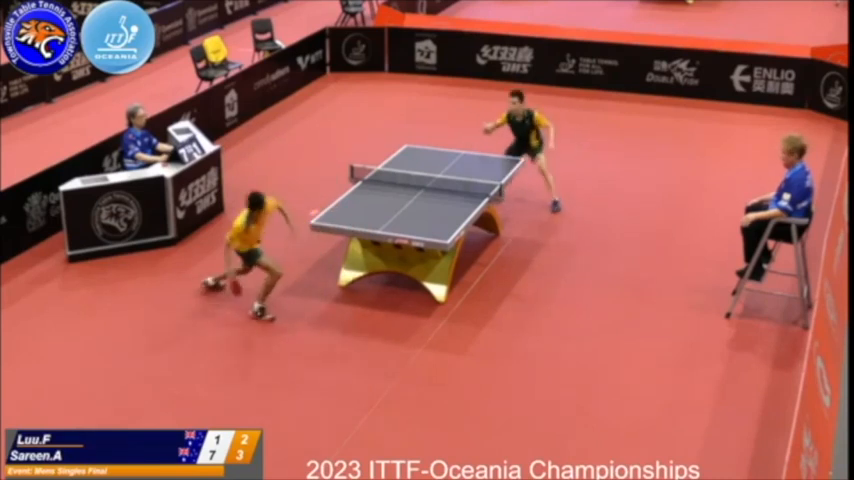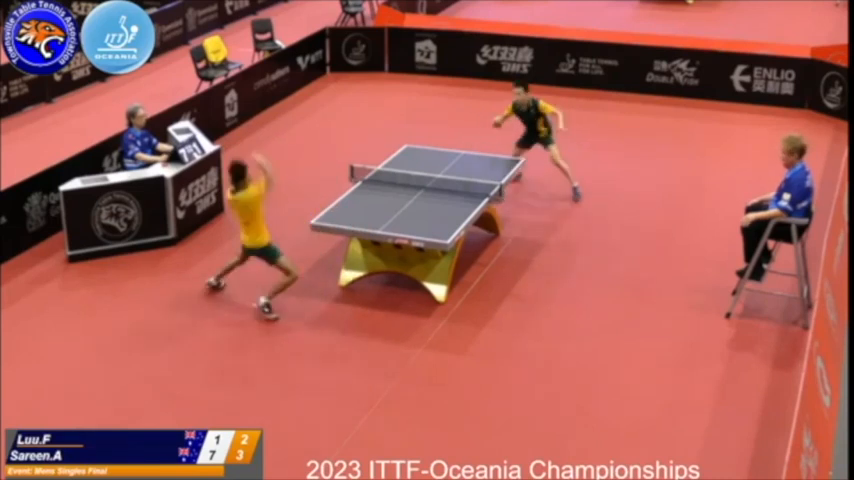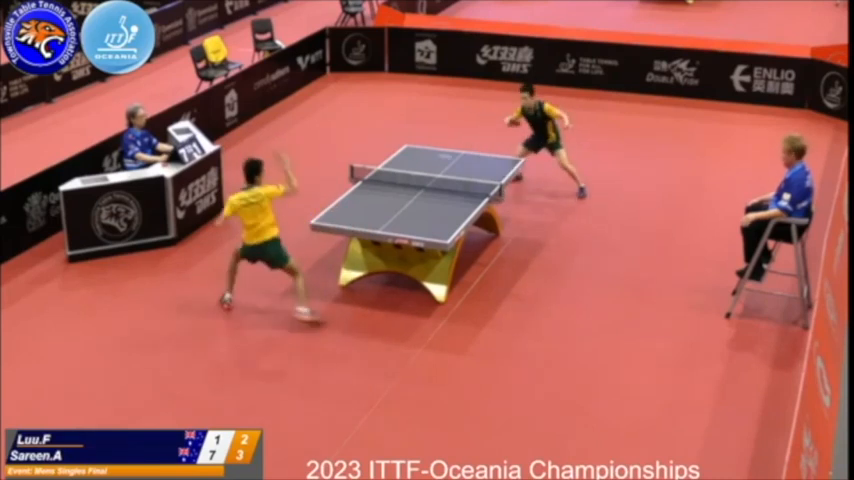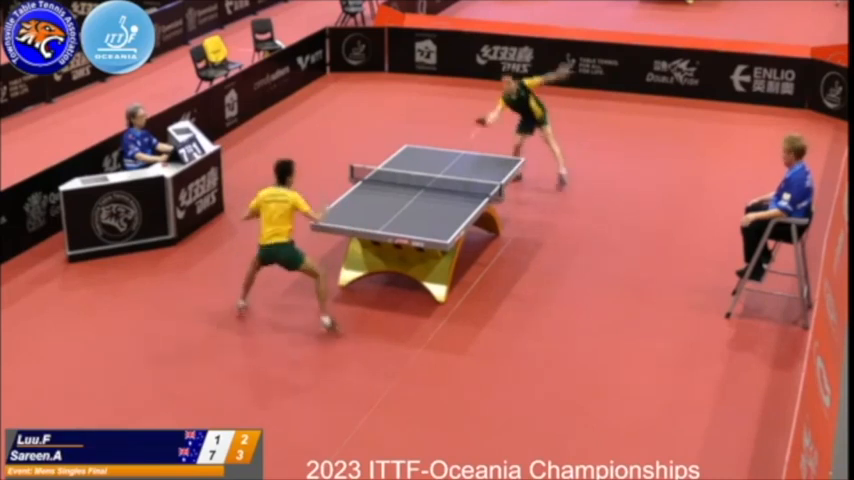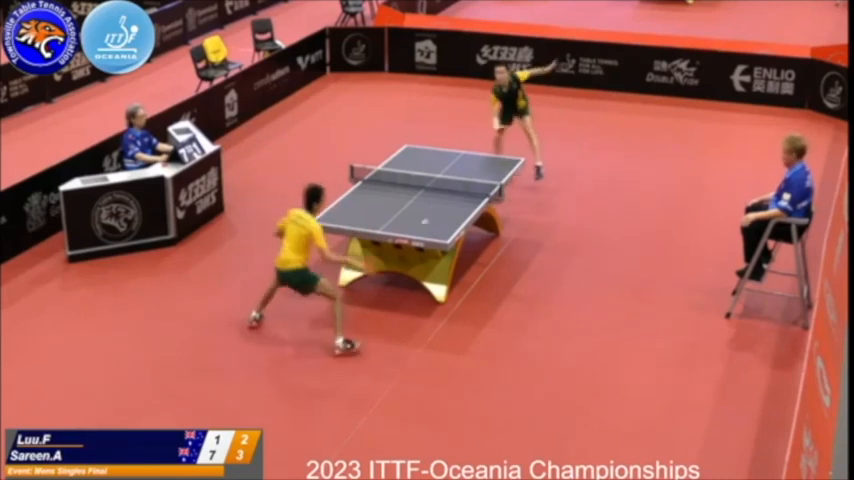
dt=0.2s
person 1, frame 1
left shoulder: (266, 204)
right shoulder: (240, 226)
left elbow: (279, 206)
right elbow: (228, 246)
left wrist: (289, 223)
right wrist: (229, 270)
left hip: (251, 244)
right hip: (244, 249)
left knee: (246, 269)
right knee: (276, 273)
left ankle: (212, 281)
right ankle: (258, 306)
person 1, frame 2
left shoulder: (230, 196)
right shoulder: (252, 194)
right elbow: (270, 182)
right wrist: (262, 165)
left hip: (247, 243)
right hip: (262, 244)
left knee: (241, 259)
right knee: (292, 274)
left ankle: (214, 281)
right ankle: (264, 302)
person 1, frame 3
left shoulder: (234, 200)
right shoulder: (267, 192)
left elbow: (219, 222)
right elbow: (293, 188)
right wrist: (286, 165)
left hip: (251, 246)
right hip: (271, 244)
left knee: (235, 256)
right knee: (298, 274)
left ankle: (228, 296)
right ankle: (302, 309)
person 1, frame 4
left shoulder: (263, 194)
right shoulder: (293, 197)
left elbow: (247, 216)
right elbow: (314, 218)
right wrist: (321, 212)
left hip: (266, 247)
right hip: (284, 247)
left knee: (254, 266)
right knee: (319, 275)
left ankle: (242, 302)
right ankle: (325, 319)
person 1, frame 5
left shoulder: (292, 213)
right shoulder: (314, 227)
left elbow: (278, 233)
right elbow: (328, 256)
right wrist: (352, 262)
left hip: (281, 267)
right hip: (297, 272)
left knee: (275, 284)
right knee: (337, 296)
left ankle: (256, 315)
right ankle: (340, 342)
person 2, frame 1
left shoulder: (797, 178)
right shoulder: (799, 170)
left elbow: (784, 211)
right elbow: (782, 194)
left wrist: (755, 216)
right wrist: (760, 199)
right hip: (791, 214)
left knee: (749, 226)
right knee: (751, 208)
left ankle: (756, 268)
right ankle: (764, 256)
person 2, frame 2
left shoulder: (797, 177)
right shoulder: (798, 170)
left elbow: (784, 211)
right elbow: (782, 194)
left wrist: (755, 216)
right wrist: (760, 199)
right hip: (791, 214)
left knee: (750, 226)
right knee: (751, 208)
left ankle: (756, 267)
right ankle: (764, 256)
person 2, frame 3
left shoulder: (797, 178)
right shoulder: (799, 170)
left elbow: (783, 211)
right elbow: (781, 194)
left wrist: (755, 216)
right wrist: (760, 199)
right hip: (791, 214)
left knee: (750, 226)
right knee: (751, 209)
left ankle: (757, 267)
right ankle: (764, 256)
person 2, frame 4
left shoulder: (797, 178)
right shoulder: (799, 170)
left elbow: (783, 211)
right elbow: (781, 194)
left wrist: (755, 216)
right wrist: (760, 199)
right hip: (791, 213)
left knee: (750, 226)
right knee: (751, 209)
left ankle: (756, 267)
right ankle: (764, 256)
person 2, frame 5
left shoulder: (797, 178)
right shoulder: (799, 170)
left elbow: (784, 211)
right elbow: (781, 194)
left wrist: (755, 216)
right wrist: (760, 199)
right hip: (791, 214)
left knee: (750, 227)
right knee: (751, 209)
left ankle: (756, 267)
right ankle: (764, 257)
person 3, frame 1
left shoulder: (533, 115)
right shoulder: (508, 115)
left elbow: (549, 126)
right elbow: (495, 125)
left wrist: (551, 141)
right wrist: (488, 127)
left hip: (534, 144)
right hip: (519, 144)
left knee: (542, 168)
left ankle: (555, 200)
person 3, frame 2
left shoulder: (537, 104)
right shoulder: (514, 106)
left elbow: (557, 112)
right elbow: (502, 118)
left wrist: (560, 124)
right wrist: (497, 120)
left hip: (544, 133)
right hip: (530, 133)
left knee: (555, 159)
right knee: (514, 156)
left ankle: (575, 185)
person 3, frame 3
left shoulder: (545, 107)
right shoulder: (523, 109)
left elbow: (562, 115)
right elbow: (509, 119)
left wrist: (566, 123)
right wrist: (509, 121)
left hip: (552, 138)
right hip: (538, 137)
left knee: (563, 164)
right knee: (518, 156)
left ankle: (582, 186)
right ankle: (517, 174)
person 3, frame 4
left shoulder: (523, 85)
right shoulder: (504, 98)
left elbow: (542, 80)
right elbow: (496, 113)
left wrist: (559, 75)
right wrist: (488, 121)
left hip: (539, 115)
right hip: (526, 118)
left knee: (550, 141)
right knee: (517, 145)
left ankle: (562, 172)
person 3, frame 5
left shoulder: (516, 77)
right shoulder: (496, 91)
left elbow: (531, 72)
right elbow: (496, 113)
left wrist: (548, 68)
right wrist: (496, 125)
left hip: (521, 106)
right hip: (506, 110)
left knee: (529, 132)
right knee: (498, 136)
left ankle: (538, 164)
